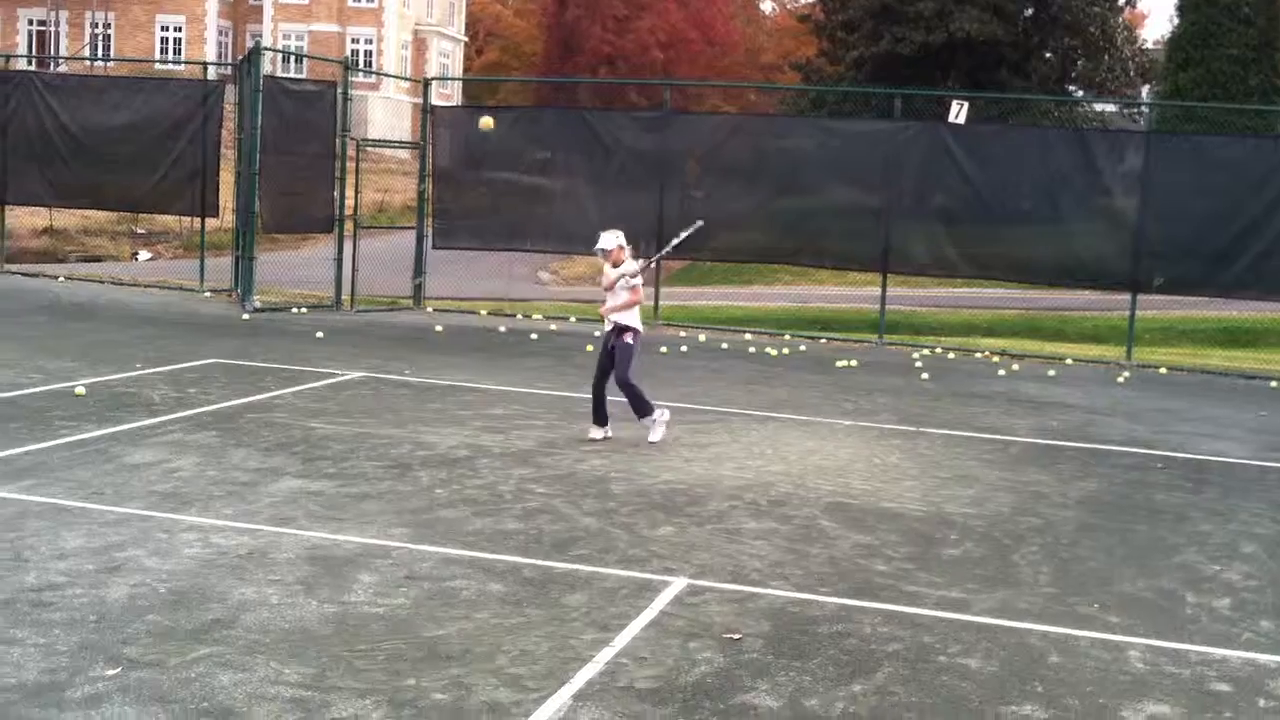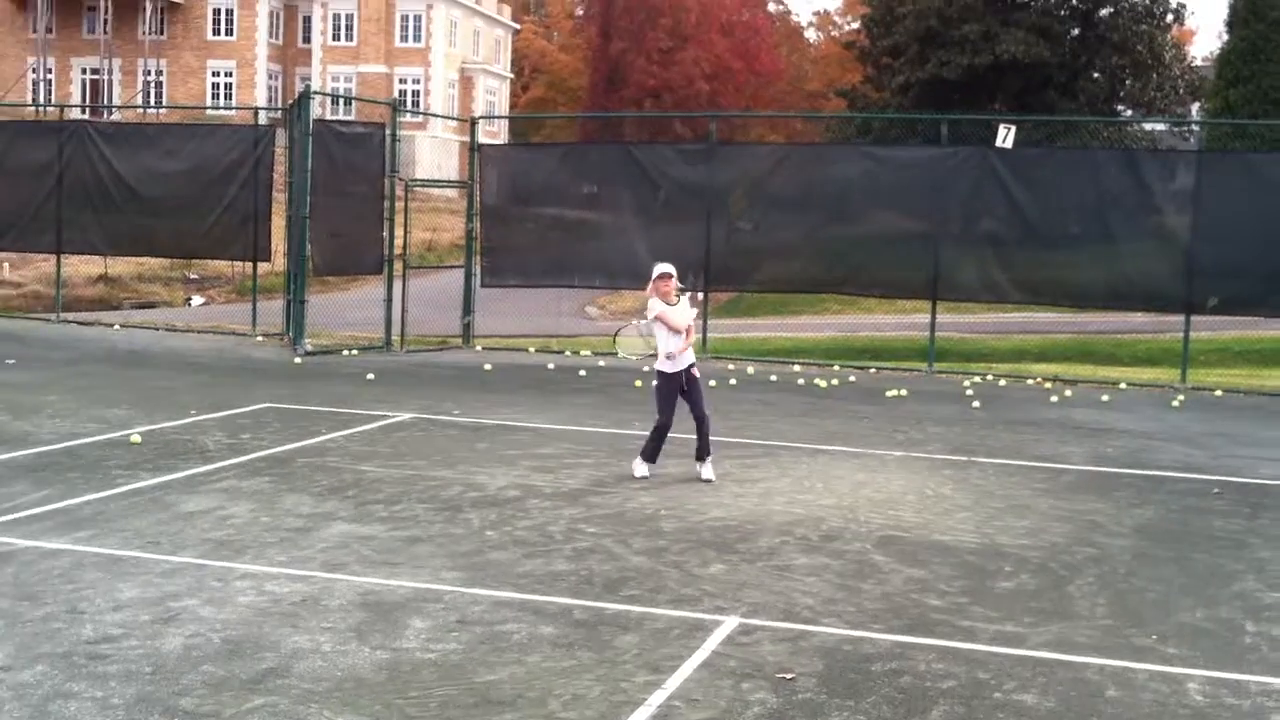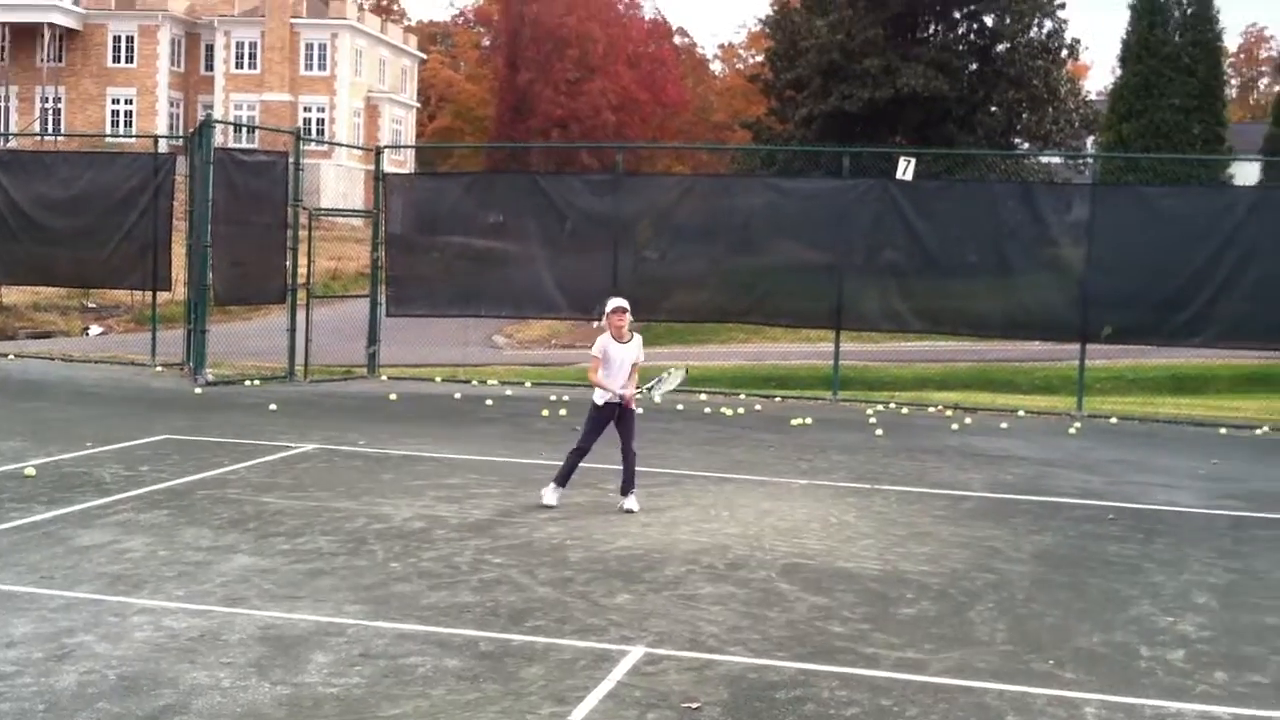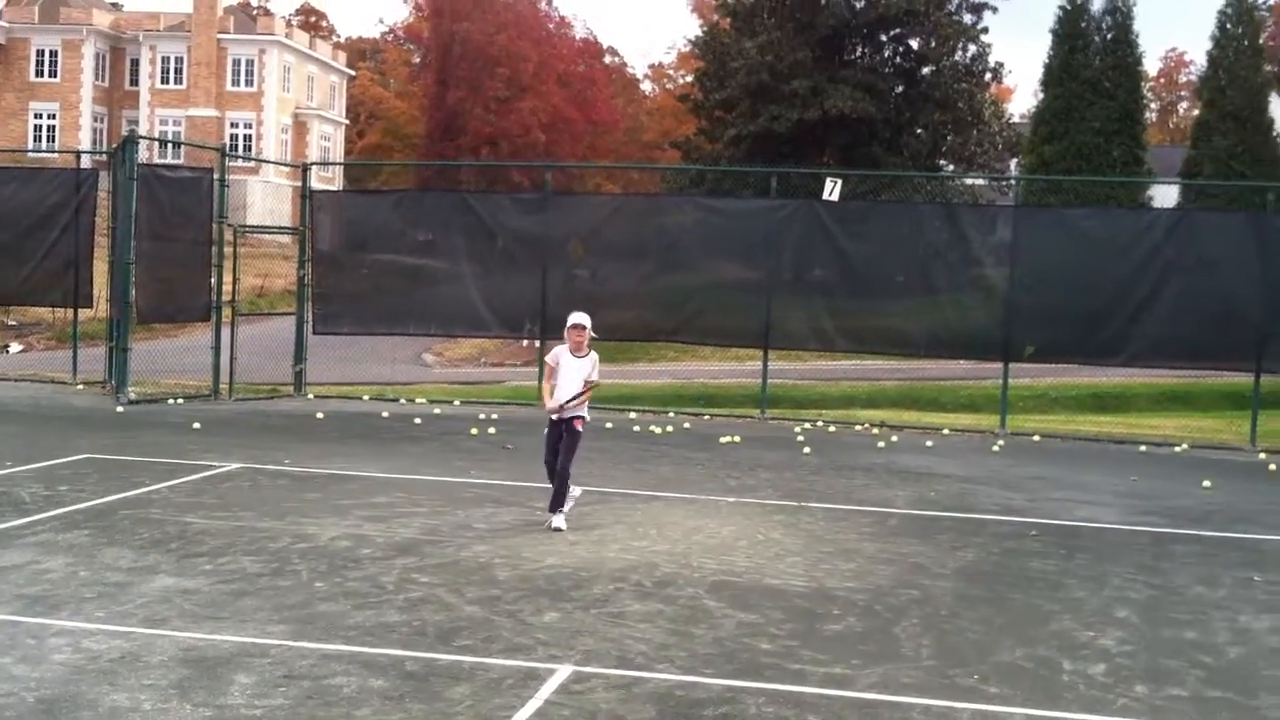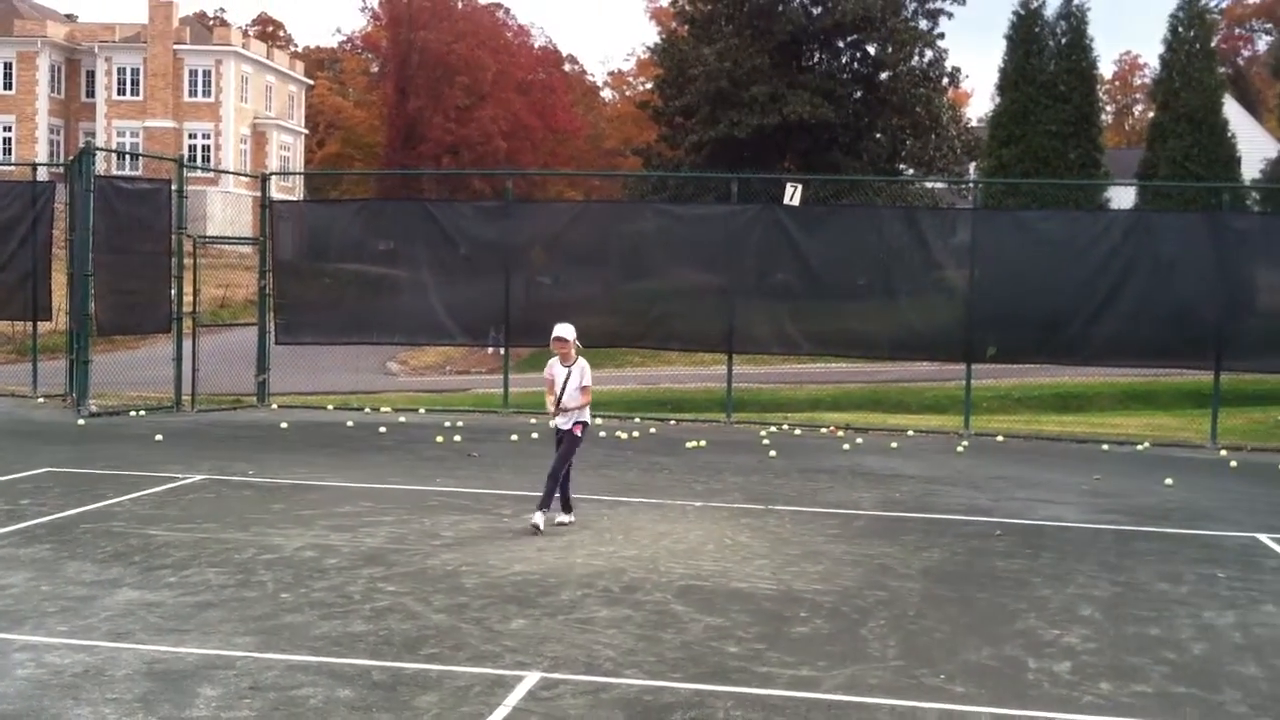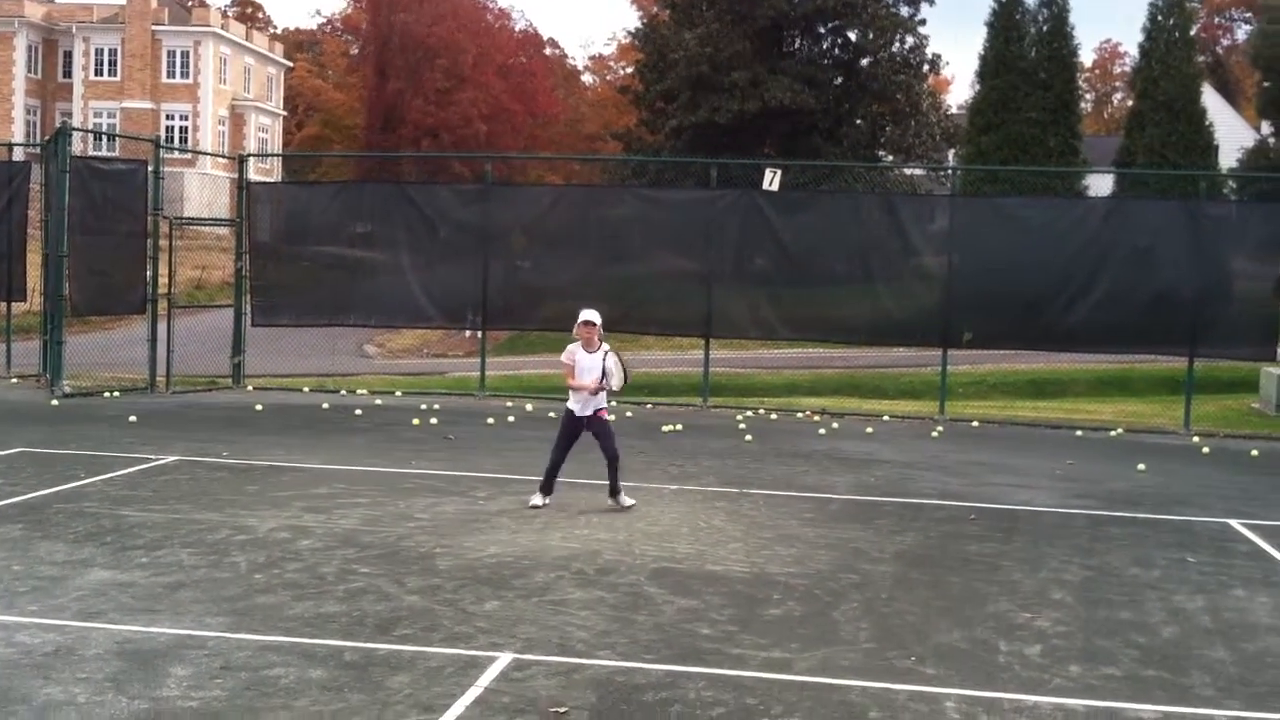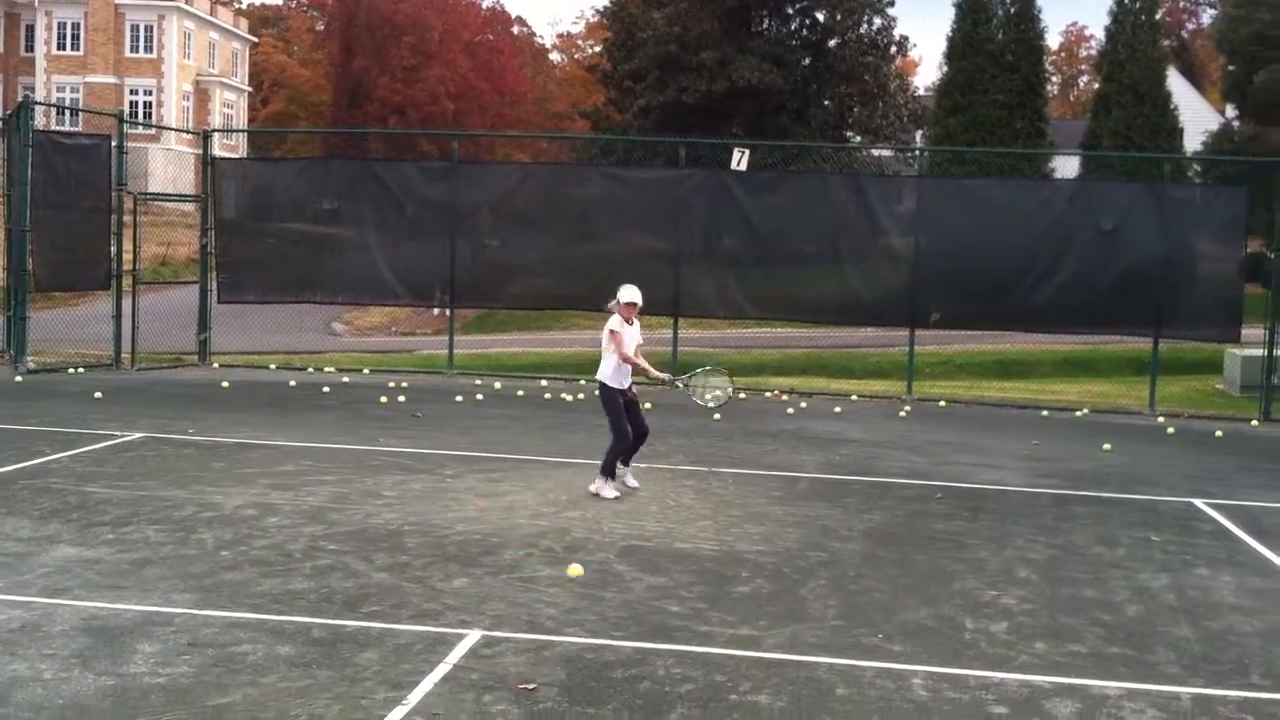
dt=0.4s
person 1, frame 1
left shoulder: (631, 266)
right shoulder: (608, 267)
left elbow: (637, 299)
right elbow: (606, 286)
left wrist: (609, 309)
right wrist: (622, 272)
left hip: (628, 329)
right hip: (611, 331)
left knee: (622, 378)
right knee: (598, 382)
left ankle: (655, 416)
right ankle: (601, 425)
person 1, frame 2
left shoulder: (684, 302)
right shoulder: (654, 304)
left elbow: (690, 336)
right elbow: (679, 326)
left wrist: (679, 350)
right wrist: (692, 315)
left hip: (688, 367)
right hip: (666, 371)
left knee: (701, 416)
right knee: (664, 422)
left ankle: (703, 461)
right ankle: (644, 460)
person 1, frame 3
left shoulder: (637, 340)
right shoulder: (603, 341)
left elbow: (634, 372)
right elbow: (593, 376)
left wrist: (630, 393)
right wrist: (616, 392)
left hip: (624, 401)
right hip: (602, 401)
left knee: (628, 449)
right knee: (582, 447)
left ankle: (628, 494)
right ankle: (555, 487)
person 1, frame 4
left shoulder: (592, 358)
right shoulder: (558, 352)
left elbow: (586, 394)
right elbow: (547, 381)
left wrist: (566, 406)
right wrist: (547, 402)
left hip: (576, 416)
right hip: (555, 414)
left knee: (563, 465)
right knee: (550, 462)
left ankle: (557, 512)
right ankle: (568, 492)
person 1, frame 5
left shoulder: (582, 365)
right shoulder: (552, 364)
left elbow: (587, 398)
right elbow: (550, 393)
left wrist: (569, 407)
right wrist: (551, 407)
left hip: (578, 422)
right hip: (560, 423)
left knee: (557, 468)
right knee: (561, 469)
left ankle: (542, 512)
right ankle: (567, 511)
person 1, frame 6
left shoulder: (604, 350)
right shoulder: (572, 350)
right elbow: (569, 380)
left wrist: (602, 385)
right wrist: (586, 386)
left hip: (598, 409)
right hip: (575, 409)
left knee: (612, 453)
right knee: (558, 454)
left ankle: (616, 494)
right ankle: (543, 493)
person 1, frame 7
left shoulder: (634, 324)
right shoulder: (615, 323)
left elbow: (635, 356)
right elbow: (622, 355)
left wrist: (655, 374)
right wrist: (654, 372)
left hip: (624, 385)
right hip: (609, 385)
left knee: (641, 432)
right knee: (623, 436)
left ankle: (622, 466)
right ankle: (603, 480)
